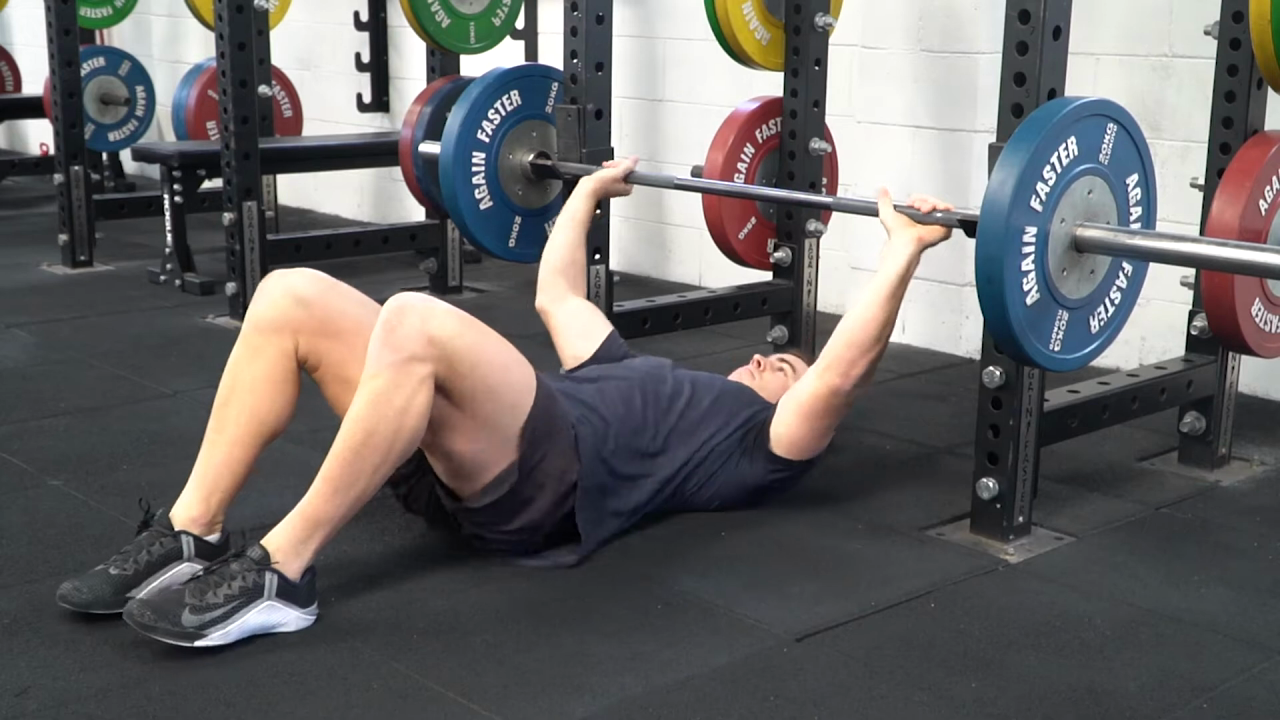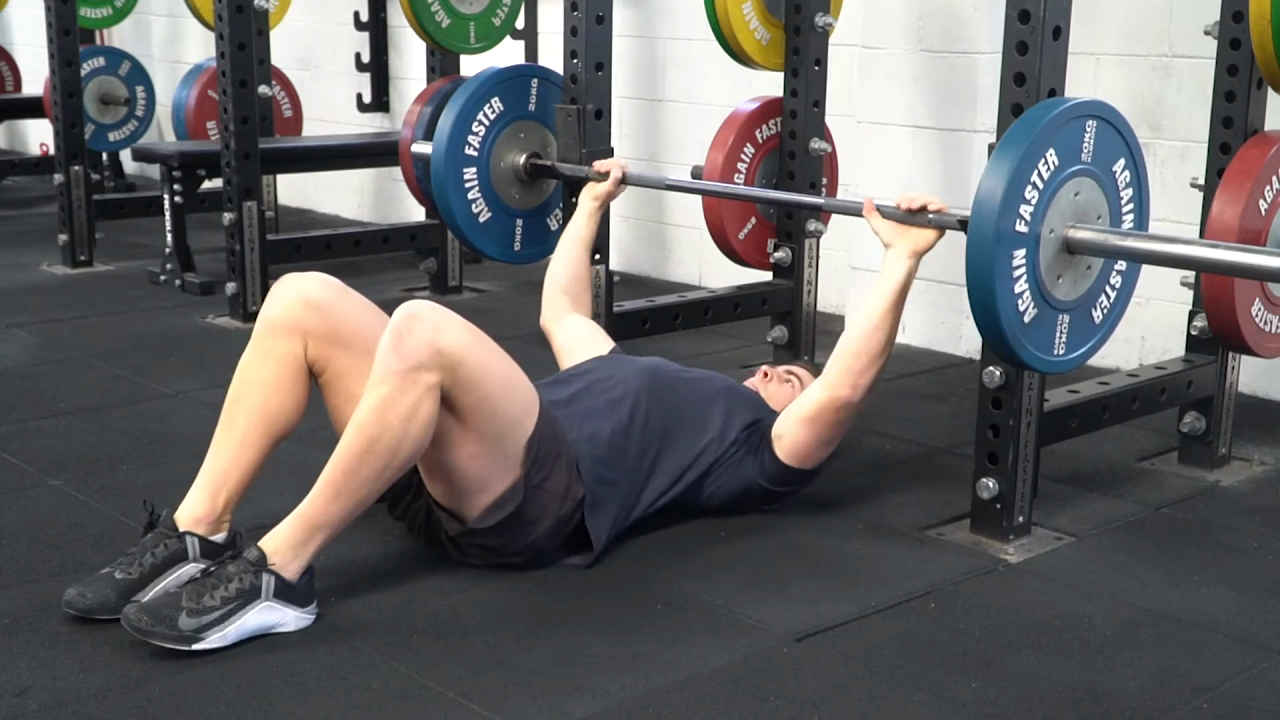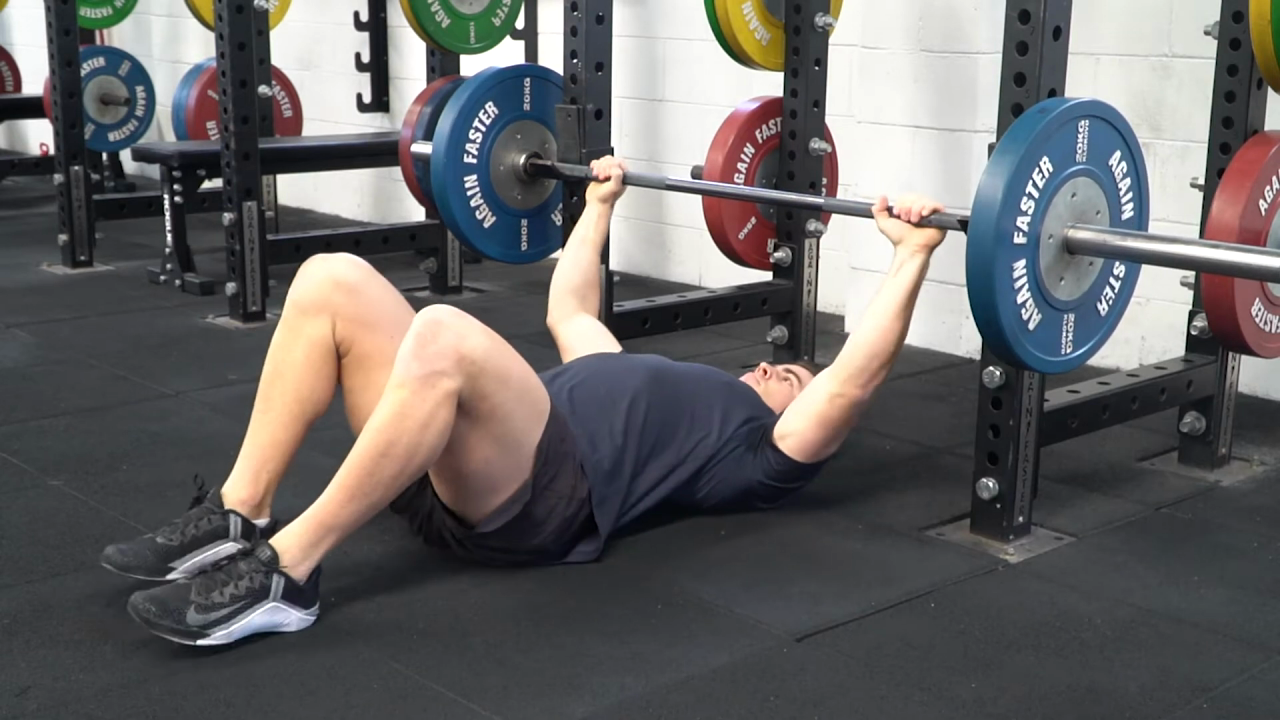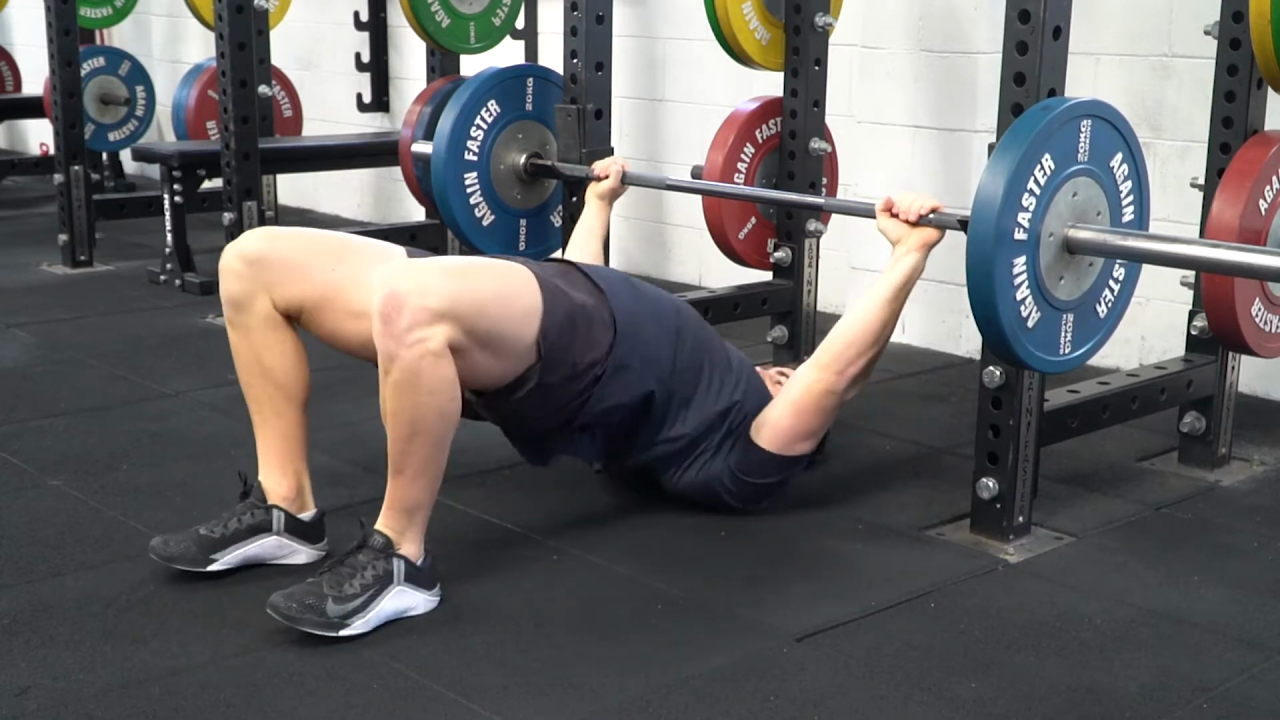
dt=0.7s
person 1, frame 1
left shoulder: (762, 443)
right shoulder: (642, 371)
left elbow: (842, 372)
right elbow: (556, 296)
left wrist: (905, 248)
right wrist: (584, 194)
left hip: (541, 477)
right hip: (452, 459)
left knee: (415, 319)
right knee: (292, 298)
left ankle: (278, 573)
right ankle: (190, 534)
person 1, frame 2
left shoulder: (765, 451)
right shoulder: (646, 381)
left elbow: (847, 387)
right elbow: (563, 314)
left wrist: (902, 257)
right wrist: (590, 207)
left hip: (537, 492)
right hip: (446, 476)
left knee: (424, 326)
right knee: (304, 298)
left ankle: (275, 574)
right ankle: (197, 534)
person 1, frame 3
left shoulder: (761, 450)
right shoulder: (649, 380)
left elbow: (853, 383)
right elbow: (569, 314)
left wrist: (911, 257)
right wrist: (597, 210)
left hip: (539, 493)
right hip: (442, 470)
left knee: (444, 335)
right knee: (334, 281)
left ankle: (282, 573)
right ankle: (237, 516)
person 1, frame 4
right shoulder: (696, 399)
left elbow: (836, 370)
right elbow: (576, 279)
left wrist: (910, 254)
right wrist: (597, 202)
left knee: (407, 305)
right knee: (252, 263)
left ankle: (399, 559)
right ankle: (283, 512)
